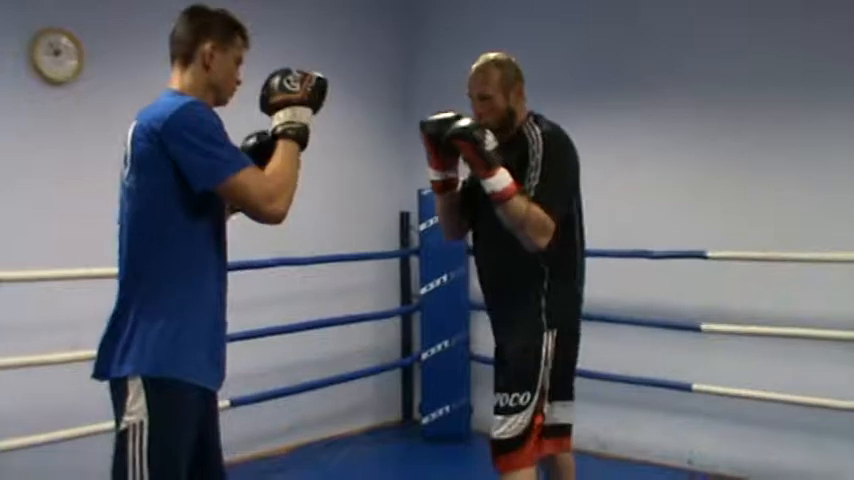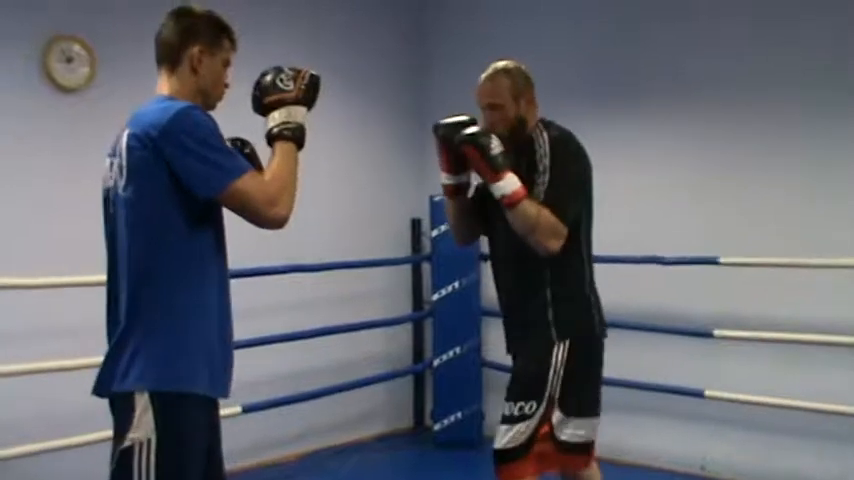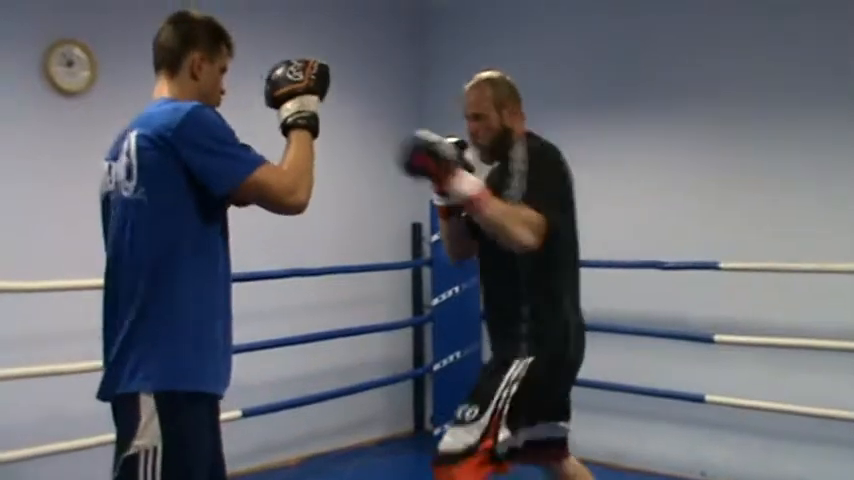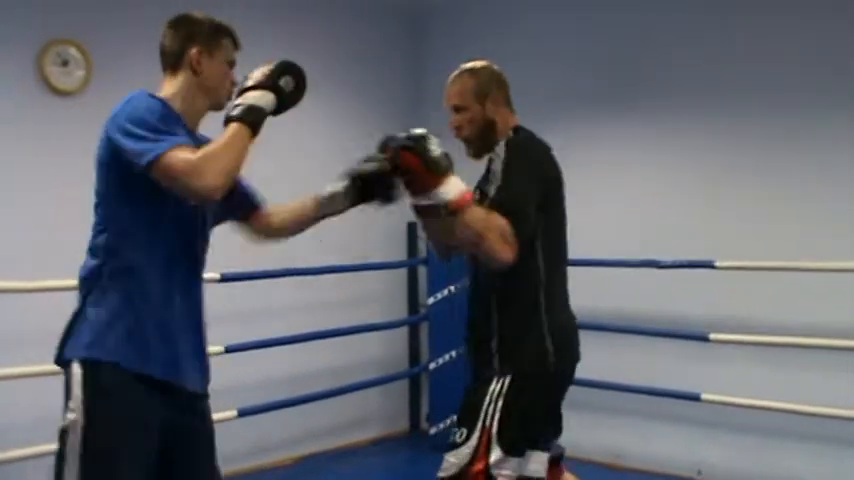
dt=0.4s
person 1, frame 1
left shoulder: (157, 120)
right shoulder: (183, 116)
right elbow: (270, 203)
left wrist: (243, 167)
right wrist: (292, 125)
left hip: (182, 354)
right hip: (157, 358)
person 1, frame 2
left shoulder: (138, 129)
right shoulder: (178, 121)
right elbow: (272, 207)
left wrist: (230, 172)
right wrist: (287, 125)
left hip: (178, 366)
right hip: (160, 370)
person 1, frame 3
left shoulder: (129, 141)
right shoulder: (187, 122)
right elbow: (291, 192)
left wrist: (223, 196)
right wrist: (302, 111)
left hip: (174, 367)
right hip: (159, 374)
person 1, frame 4
left shoulder: (204, 149)
right shoulder: (139, 115)
left elbow: (269, 224)
right elbow: (201, 182)
left wrist: (343, 192)
right wrist: (250, 109)
left hip: (177, 364)
right hip: (112, 357)
person 2, frame 1
left shoulder: (548, 143)
right shoulder: (497, 143)
left elbow: (537, 235)
right elbow: (455, 229)
left wrist: (490, 167)
right wrist: (443, 167)
left hip: (544, 314)
right hip: (516, 314)
left knee: (514, 443)
right knee: (545, 431)
person 2, frame 2
left shoulder: (557, 149)
right shoulder: (509, 152)
left elbow: (550, 238)
right elbow: (463, 234)
left wrist: (498, 175)
right wrist: (454, 172)
left hip: (560, 327)
right hip: (536, 328)
person 2, frame 3
left shoulder: (536, 160)
right shoulder: (510, 169)
left elbow: (524, 235)
right elbow: (460, 250)
left wrist: (455, 176)
right wrist: (447, 191)
left hip: (532, 344)
right hip: (524, 339)
person 2, frame 4
left shoulder: (519, 155)
right shoulder: (511, 160)
left elbow: (500, 249)
right elbow: (449, 246)
left wrist: (443, 180)
right wrist: (423, 190)
left hip: (519, 352)
right hip: (537, 347)
